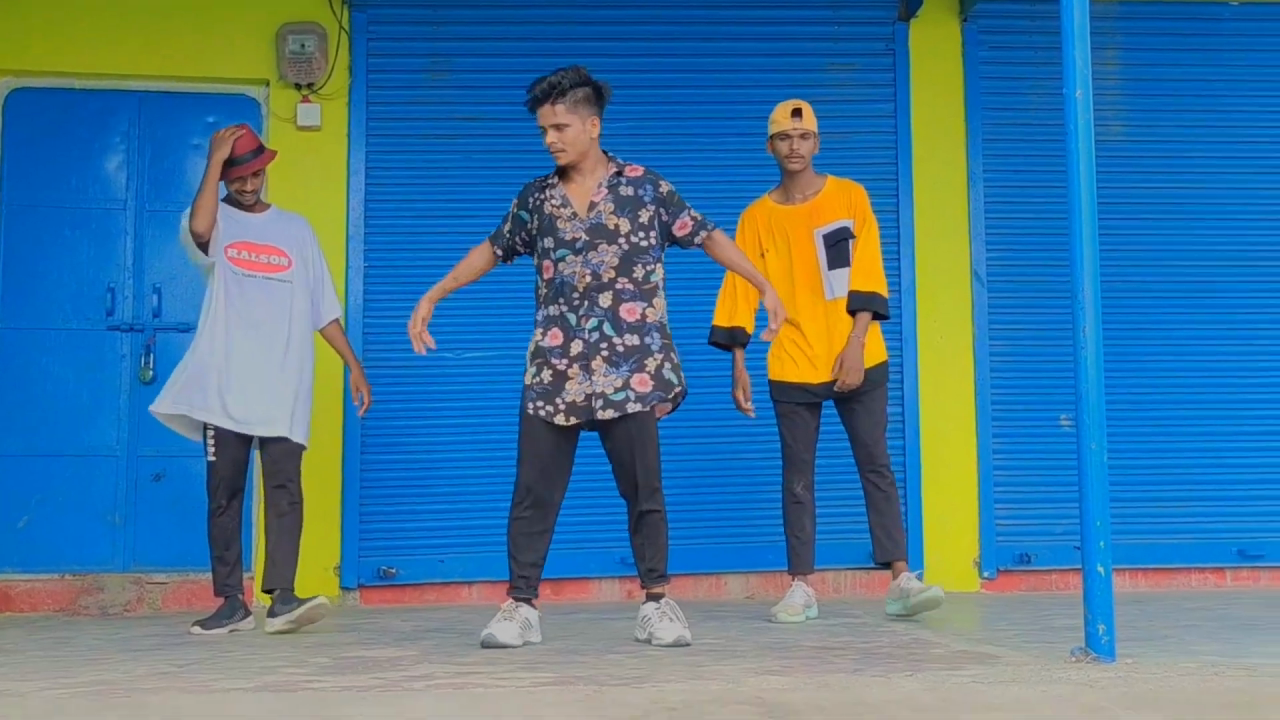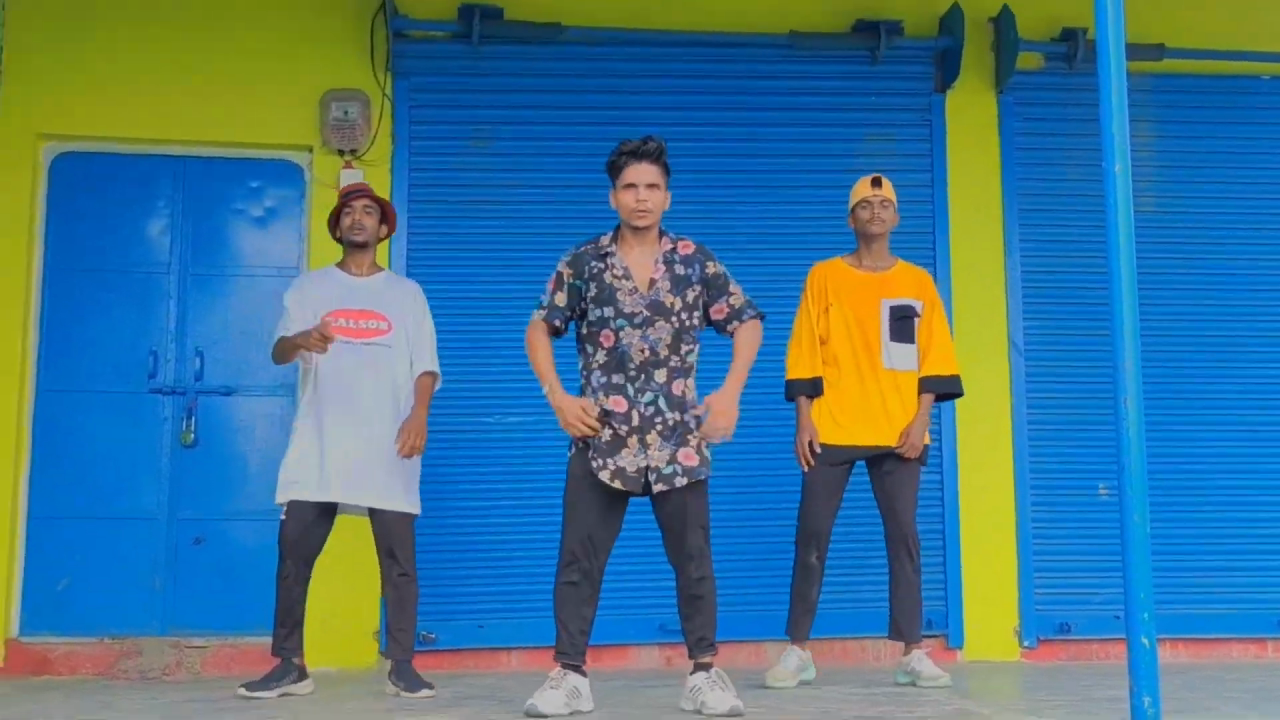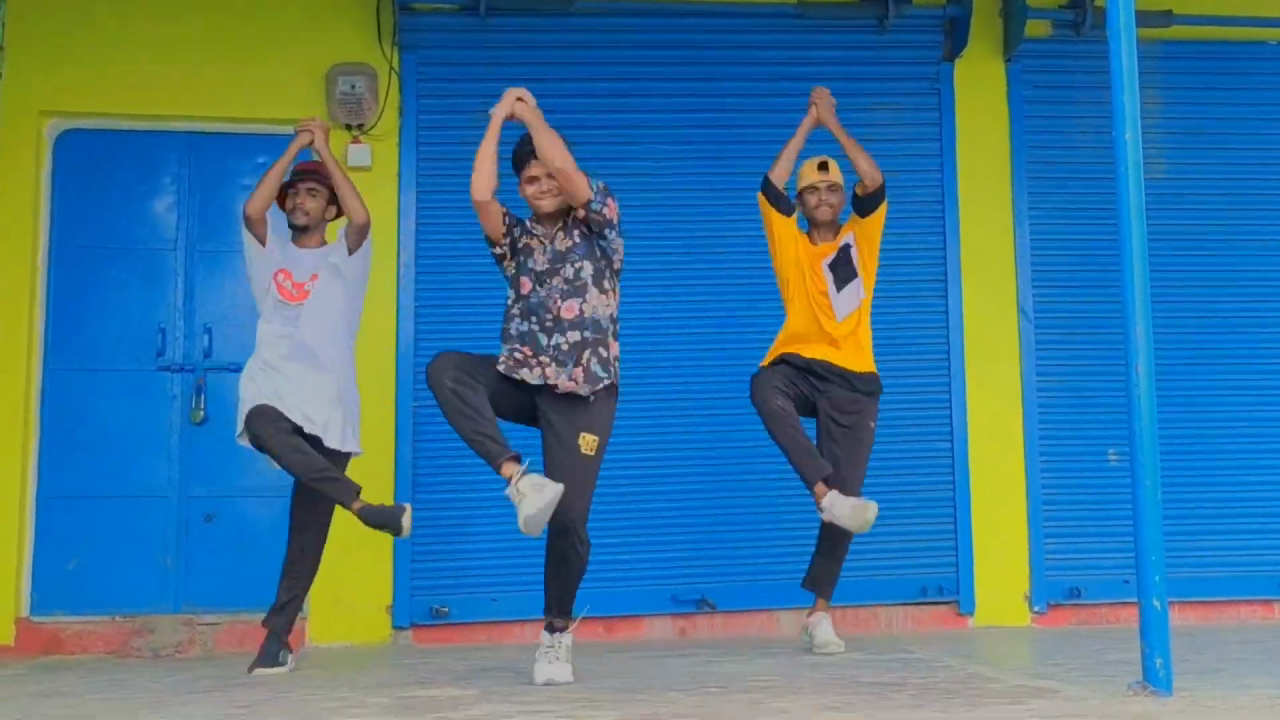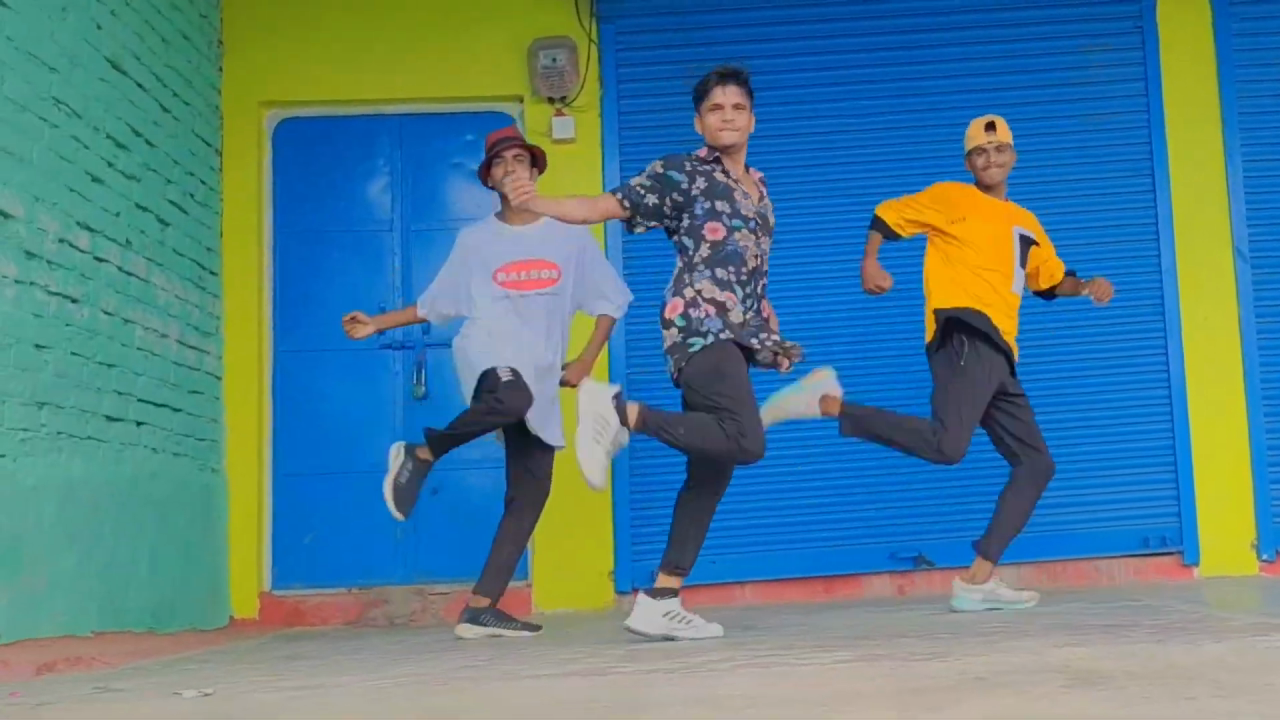
dt=0.7s
person 1, frame 1
left shoulder: (645, 186)
right shoulder: (535, 196)
left elbow: (707, 237)
right elbow: (491, 250)
left wrist: (764, 286)
right wrist: (433, 296)
left hip: (628, 363)
right hip: (554, 365)
left knee: (641, 487)
right knee: (534, 491)
left ankle: (655, 602)
right ankle: (521, 606)
person 1, frame 2
left shoulder: (696, 261)
right shoulder: (582, 263)
left elbow: (748, 322)
right elbow: (539, 330)
left wrist: (730, 391)
right wrist: (557, 396)
left hip: (676, 435)
right hip: (599, 435)
left knee: (692, 557)
right knee: (579, 557)
person 1, frame 3
left shoulder: (595, 210)
right shoulder: (510, 228)
left elbow: (574, 177)
right elbow: (480, 194)
left wrist: (533, 112)
right wrist: (500, 116)
left hip: (584, 380)
right hip: (521, 372)
left knee: (568, 518)
right knee: (444, 368)
left ankle: (557, 635)
right ankle: (519, 478)
person 1, frame 4
left shoulder: (760, 190)
right shoulder: (680, 173)
right elbow: (610, 207)
left wrist: (767, 325)
right wrist: (539, 203)
left hip: (739, 339)
right hip: (703, 330)
left knee: (712, 471)
right knee: (741, 443)
left ankle: (660, 600)
right ankle: (617, 412)
person 2, frame 1
left shoulder: (852, 197)
right shoulder: (757, 217)
left elbow: (869, 275)
right elbow: (740, 292)
left wrist: (857, 342)
right wrist: (738, 366)
left hip: (860, 359)
right hip: (793, 366)
left knee: (876, 462)
right knee: (798, 473)
left ankle: (902, 578)
right ankle: (801, 585)
person 2, frame 2
left shoulder: (919, 282)
right shoulder: (824, 276)
left elbow: (936, 357)
right elbow: (805, 350)
left wrist: (922, 420)
right wrist: (804, 416)
left hip: (897, 433)
right hip: (832, 430)
left knee: (903, 537)
right knee: (813, 533)
left ankle: (912, 653)
right ankle: (797, 650)
person 2, frame 3
left shoulder: (859, 229)
right shoulder: (783, 231)
left elbow: (874, 183)
right elbow: (774, 180)
left wrist: (834, 124)
right wrist: (810, 119)
left hip: (851, 379)
right hip: (795, 365)
left knee: (848, 482)
right knee: (764, 393)
left ankle: (820, 609)
right ankle: (825, 493)
person 2, frame 4
left shoulder: (1025, 223)
right shoulder: (953, 198)
left elbow: (1051, 279)
right elbow: (885, 218)
left wrist: (1085, 286)
right wrist: (870, 262)
left hip: (993, 353)
right hip: (964, 336)
left knee: (1036, 463)
right knee: (946, 446)
left ankle: (978, 579)
right ankle: (824, 401)
person 3, frame 1
left shoulder: (297, 229)
right shoulder: (210, 218)
left elbow: (322, 307)
right elbow: (201, 232)
left wrist: (353, 364)
right wrist: (215, 158)
left hip: (285, 385)
right hip: (225, 383)
left knee: (285, 488)
right knee: (224, 491)
left ankle: (282, 598)
right ankle: (232, 601)
person 3, frame 2
left shoulder: (406, 293)
right shoulder: (311, 289)
left elbow: (426, 366)
right elbow: (279, 353)
left wrist: (419, 413)
right wrist: (301, 340)
left hip: (385, 448)
right hip: (319, 447)
left knee: (398, 554)
right knee: (295, 550)
left ankle: (401, 664)
right ankle: (289, 663)
person 3, frame 3
left shoulder: (347, 257)
right shoulder: (269, 249)
left elbow: (361, 221)
right elbow: (252, 211)
left wrist: (327, 152)
right wrist: (295, 146)
left hip: (328, 399)
right hip: (272, 388)
left knee: (309, 517)
right knee: (268, 432)
left ankle: (280, 628)
right ankle: (368, 511)
person 3, frame 4
left shoulder: (572, 237)
right shoulder: (474, 240)
left elbow: (610, 302)
right elbow: (436, 302)
left wrist: (586, 360)
right wrist: (378, 323)
left hip: (541, 381)
right hip: (491, 362)
left knee: (529, 497)
right knee: (510, 400)
left ankle: (481, 607)
right ankle: (420, 453)
